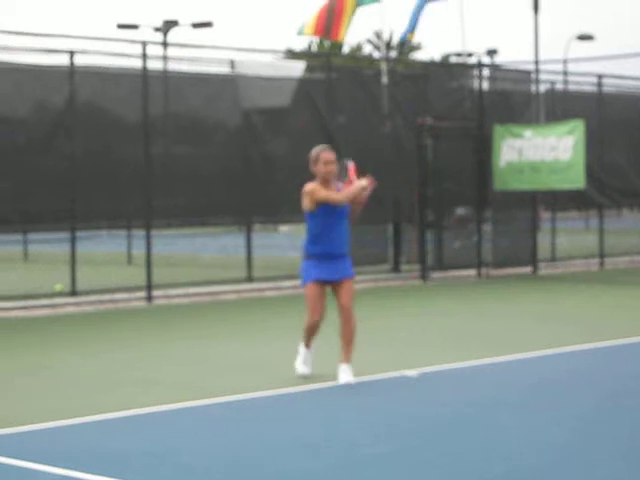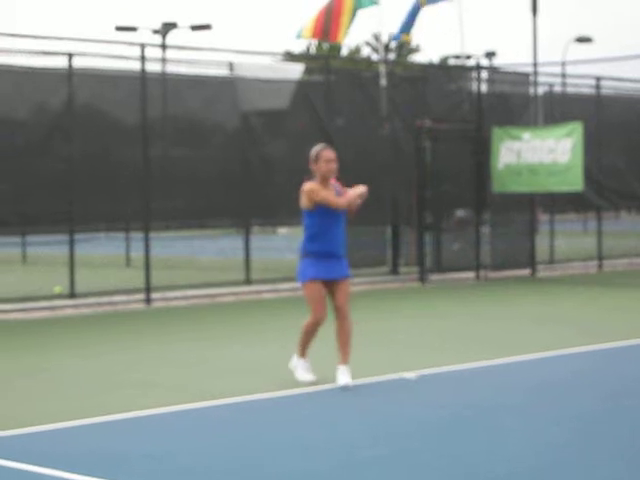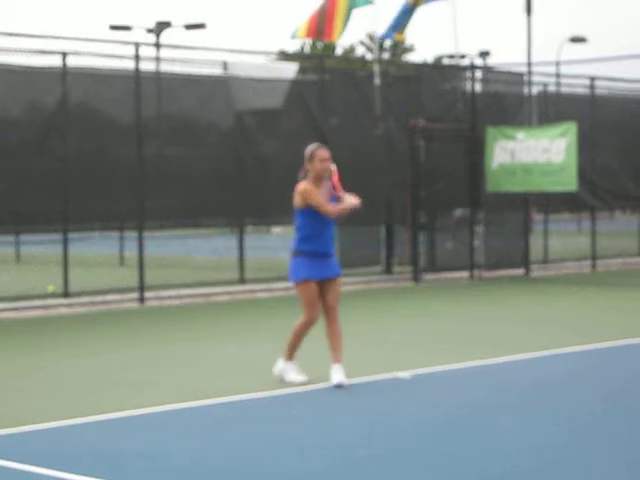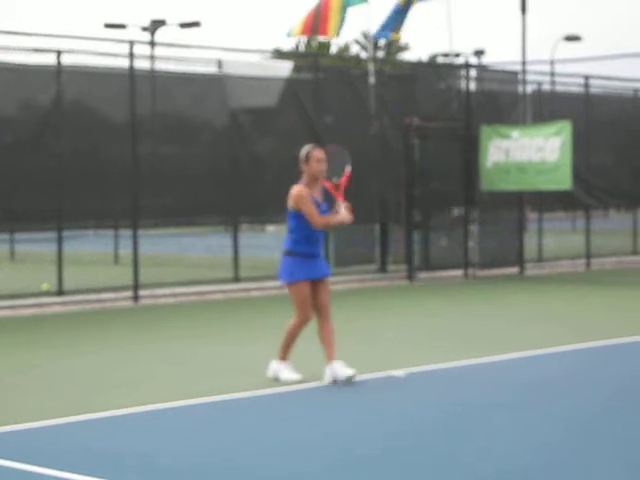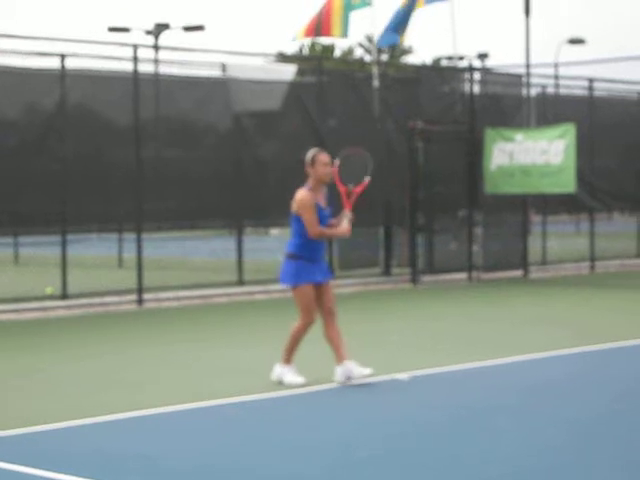
dt=0.1s
person 1, frame 1
left shoulder: (339, 186)
right shoulder: (311, 189)
left elbow: (350, 214)
right elbow: (341, 199)
left wrist: (363, 195)
right wrist: (360, 185)
left hip: (341, 260)
right hip: (316, 262)
left knee: (347, 311)
right knee: (315, 318)
left ankle: (345, 367)
right ankle: (306, 346)
person 1, frame 2
left shoulder: (336, 186)
right shoulder: (310, 188)
right elbow: (339, 203)
left wrist: (356, 199)
right wrist: (357, 192)
left hip: (338, 260)
right hip: (313, 261)
left knee: (342, 312)
right knee: (318, 316)
left ankle: (343, 368)
right ankle: (300, 358)
person 1, frame 3
left shoulder: (328, 186)
right shoulder: (304, 188)
right elbow: (331, 212)
left wrist: (346, 202)
right wrist: (352, 203)
left hip: (327, 259)
right hip: (306, 260)
left knee: (332, 312)
right knee: (311, 316)
left ankle: (336, 368)
right ankle: (285, 362)
person 1, frame 4
left shoulder: (319, 188)
right shoulder: (299, 191)
right elbow: (318, 223)
left wrist: (338, 214)
right wrist: (342, 219)
left hip: (316, 260)
right hip: (296, 261)
left knee: (324, 312)
right knee: (304, 316)
left ankle: (333, 366)
right ankle: (279, 363)
person 1, frame 5
left shoulder: (322, 192)
right shoulder: (304, 196)
right elbow: (313, 232)
left wrist: (339, 222)
right wrist: (339, 232)
left hip: (318, 263)
right hip: (299, 263)
left knee: (329, 314)
right knee: (308, 318)
left ankle: (344, 367)
right ankle: (283, 367)
